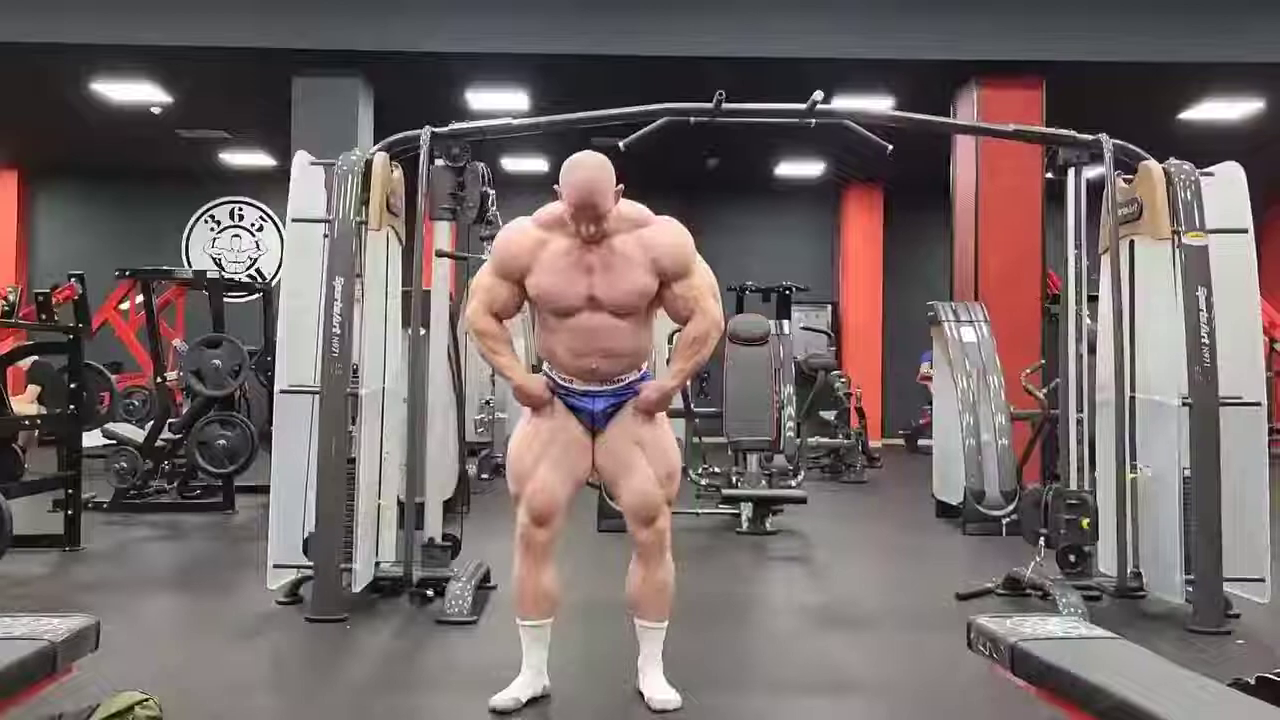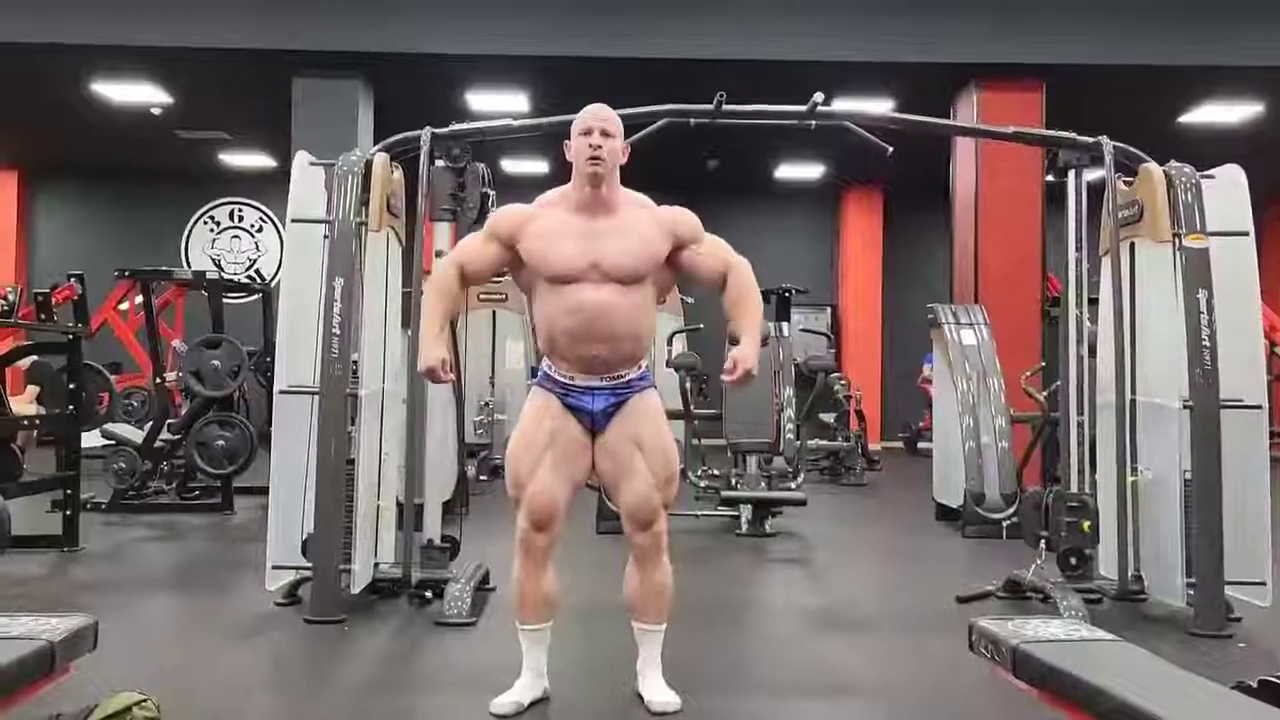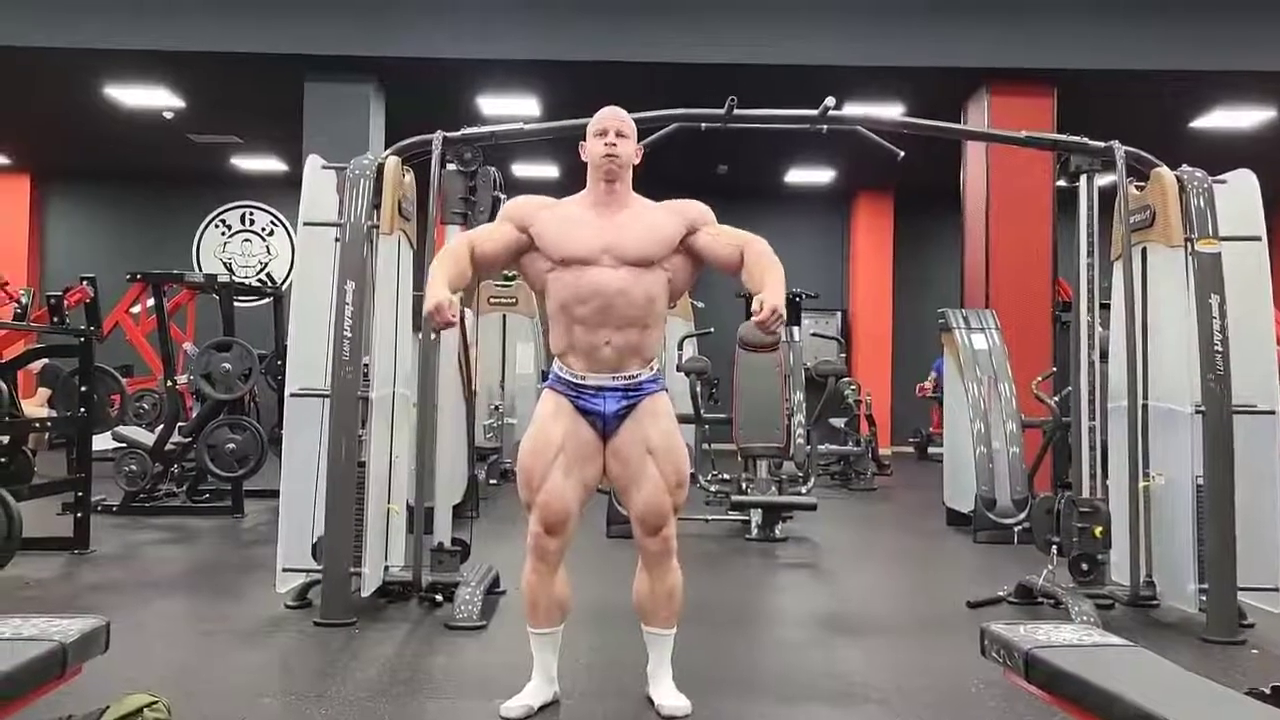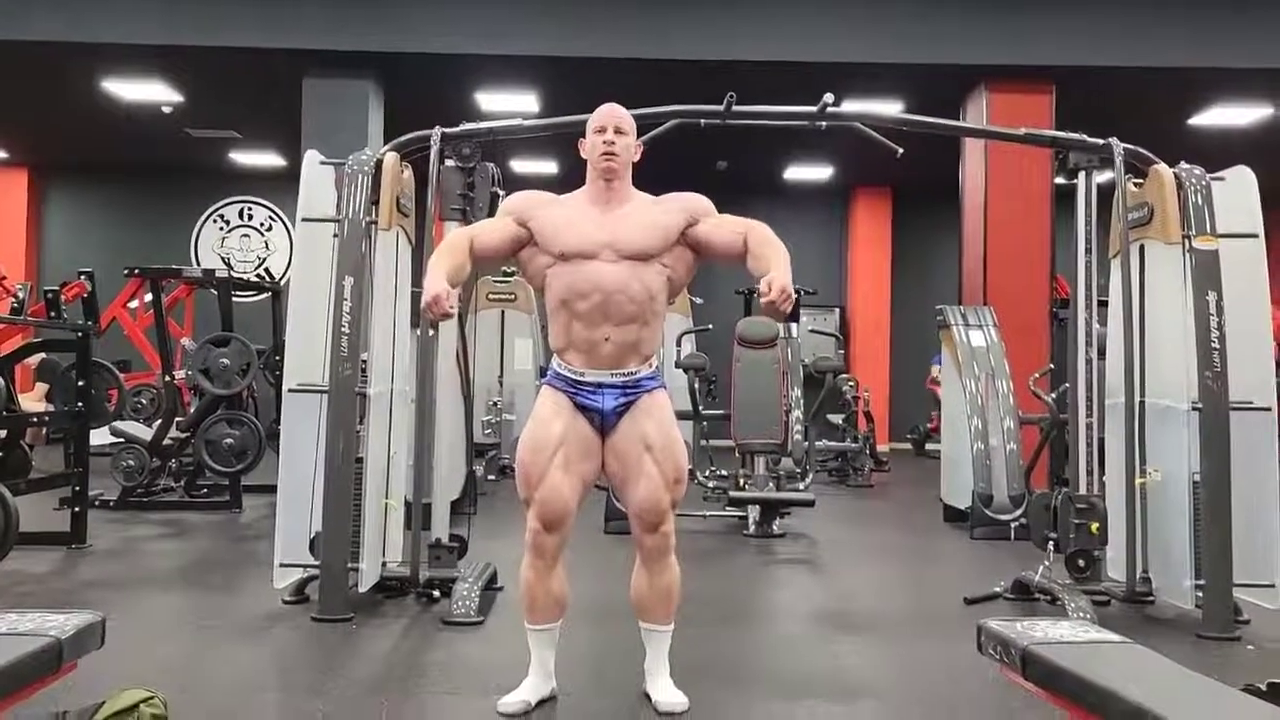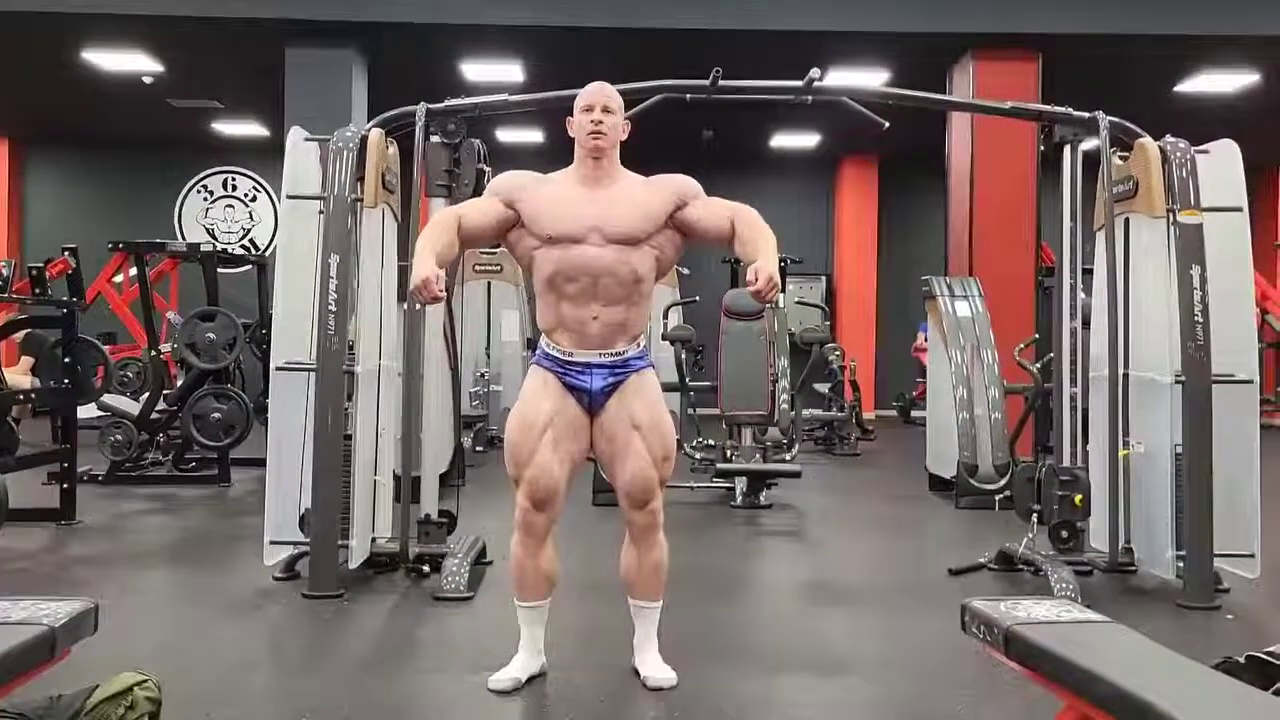
dt=1s
person 1, frame 1
left shoulder: (661, 240)
right shoulder: (524, 240)
left elbow: (707, 315)
right elbow: (481, 311)
left wrist: (671, 382)
right wrist: (518, 378)
left hip: (632, 400)
right hip: (556, 400)
left knee: (653, 529)
right knee: (534, 527)
left ankle: (651, 670)
right ankle: (532, 671)
person 1, frame 2
left shoulder: (664, 223)
right shoulder: (524, 221)
left elbow: (732, 272)
right elbow: (454, 269)
left wrist: (748, 340)
right wrist: (432, 337)
left hip: (632, 395)
right hip: (556, 394)
left knee: (650, 533)
right knee: (534, 531)
person 1, frame 3
left shoulder: (678, 217)
right shoulder: (537, 215)
left elbow: (748, 248)
right elbow: (467, 248)
left wrist: (771, 289)
right wrist: (440, 287)
left hip: (643, 396)
right hip: (567, 394)
left knee: (659, 535)
right knee: (545, 534)
person 1, frame 4
left shoulder: (676, 211)
right shoulder: (536, 210)
left elbow: (750, 234)
right elbow: (466, 240)
left wrist: (778, 270)
right wrist: (438, 276)
left hip: (641, 393)
right hip: (565, 391)
left knee: (656, 531)
right knee: (542, 530)
person 1, frame 5
left shoulder: (665, 193)
right shoulder: (524, 190)
left elbow: (739, 218)
right elbow: (453, 220)
left wrist: (765, 258)
right wrist: (427, 260)
left hip: (629, 372)
right hip: (554, 371)
left knee: (645, 509)
right knee: (532, 509)
left ankle: (647, 648)
right ankle: (529, 650)
